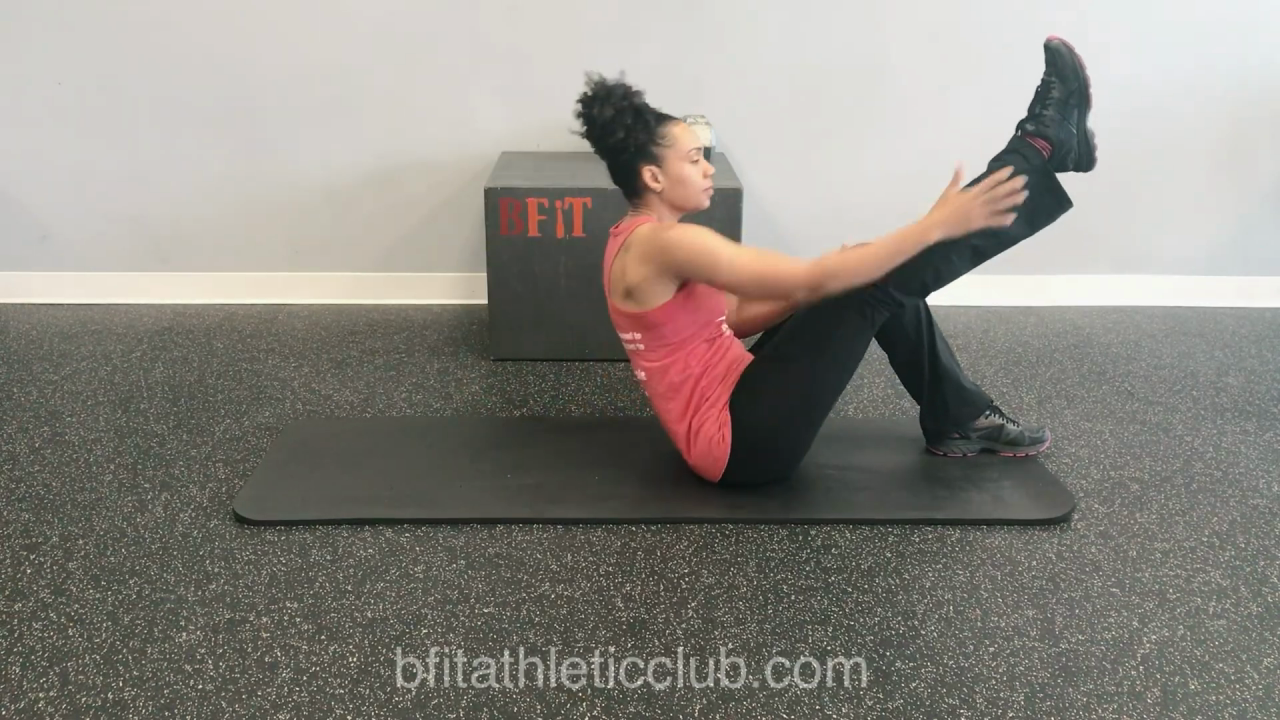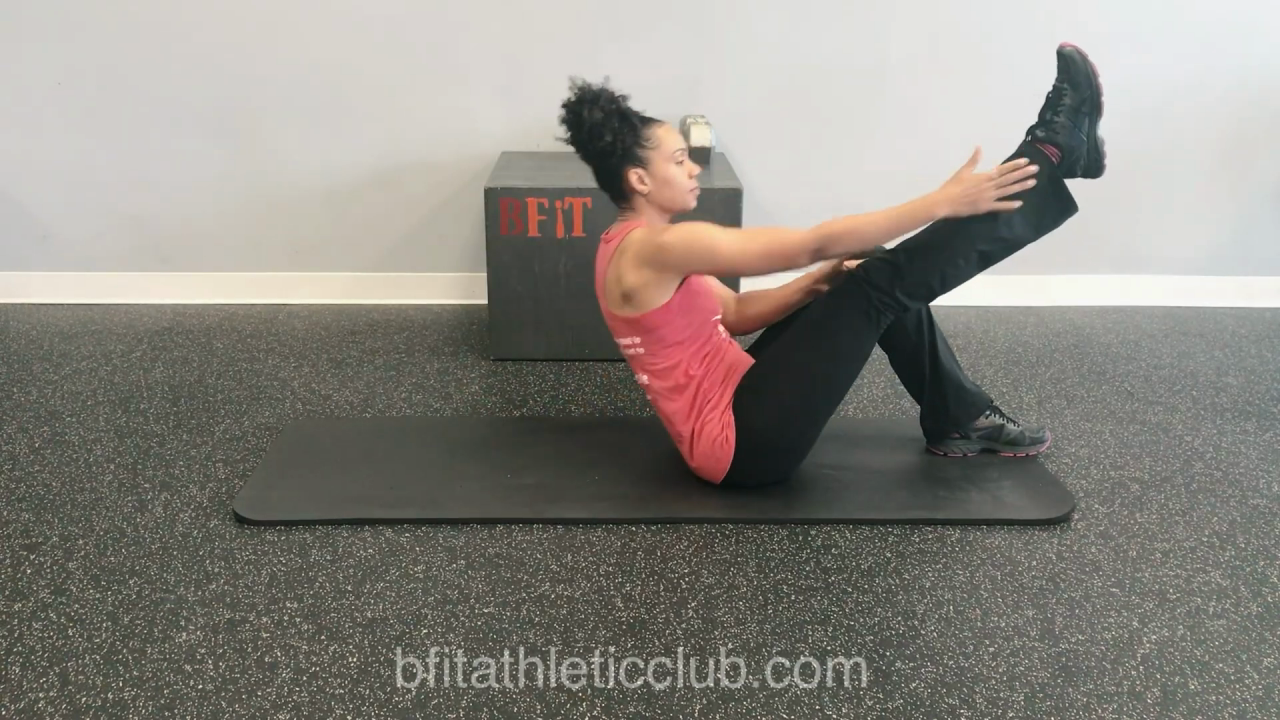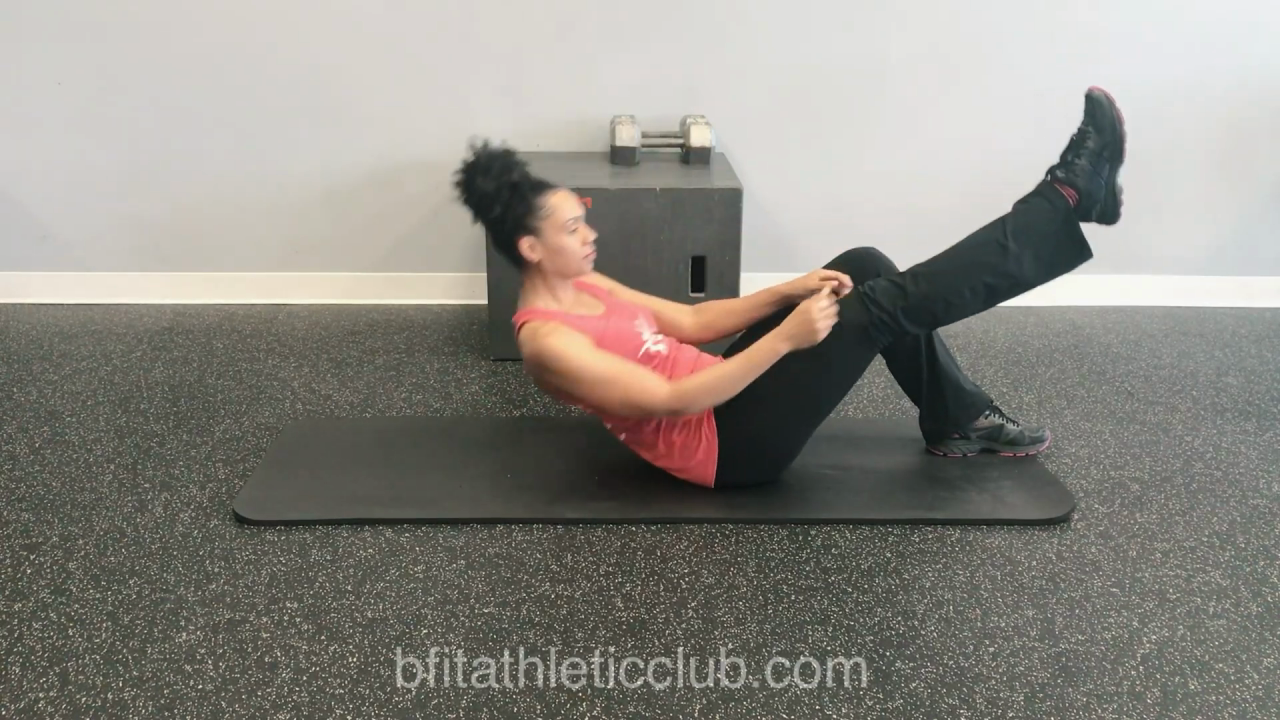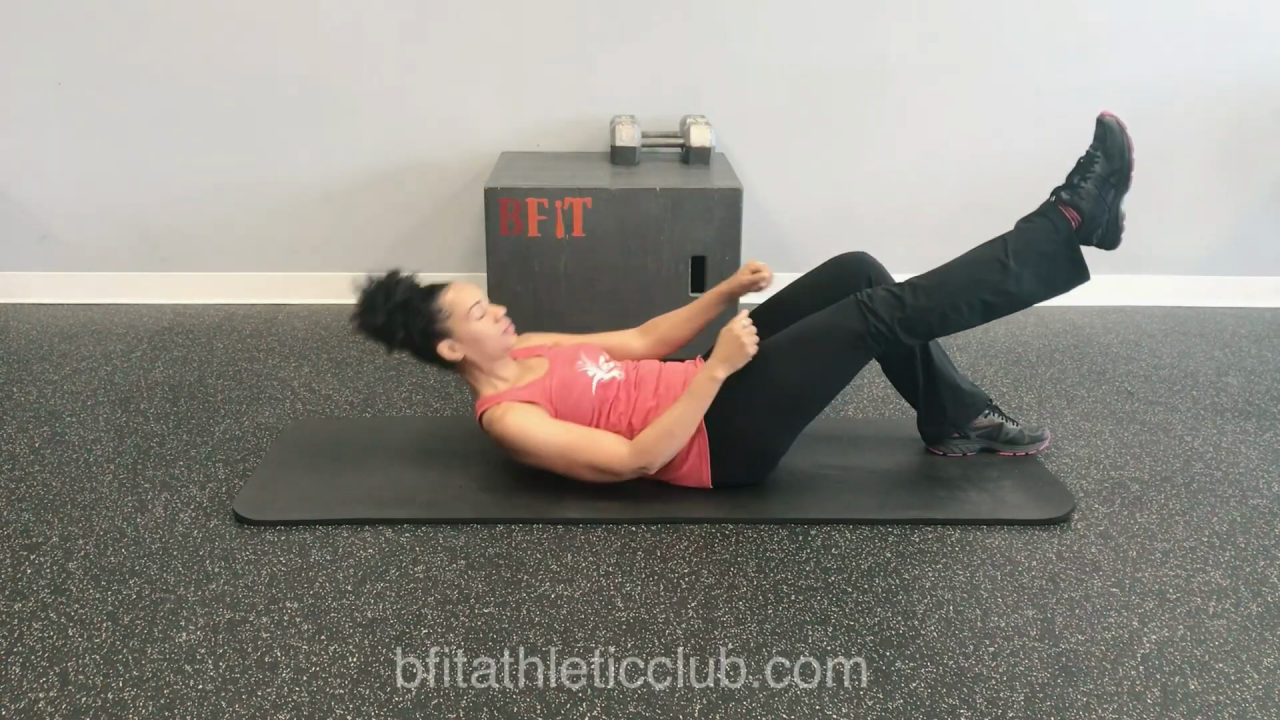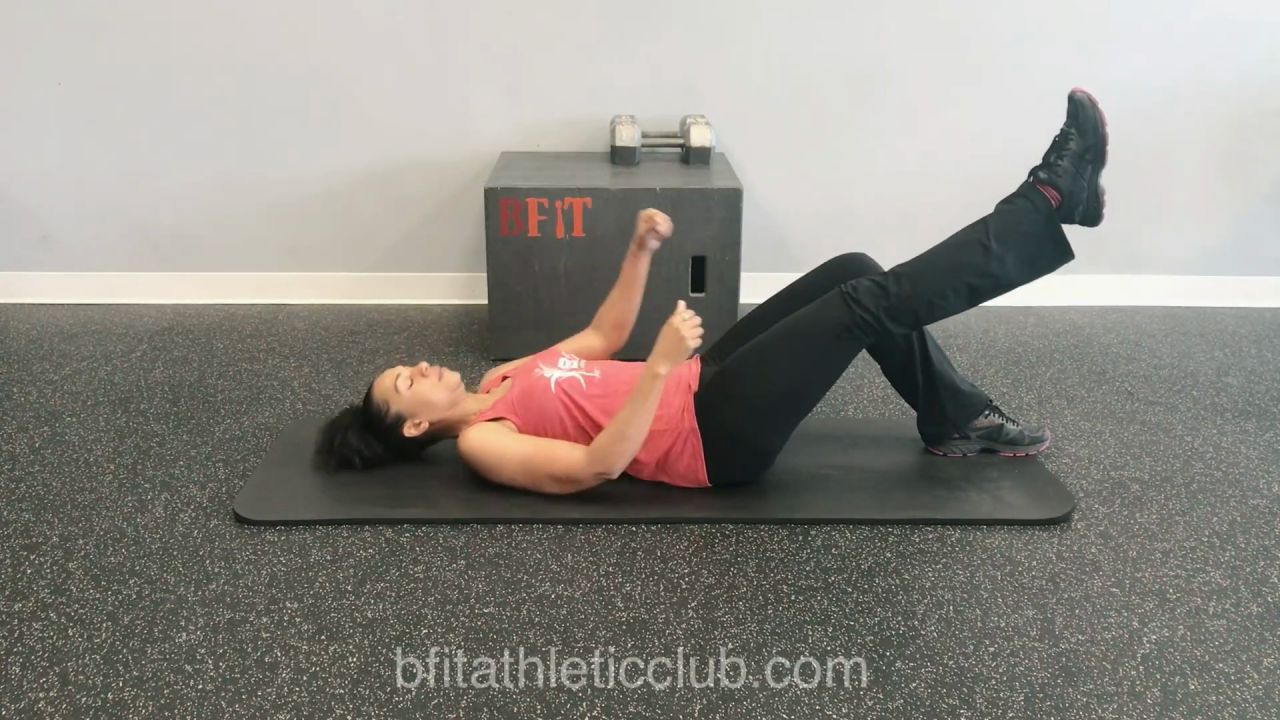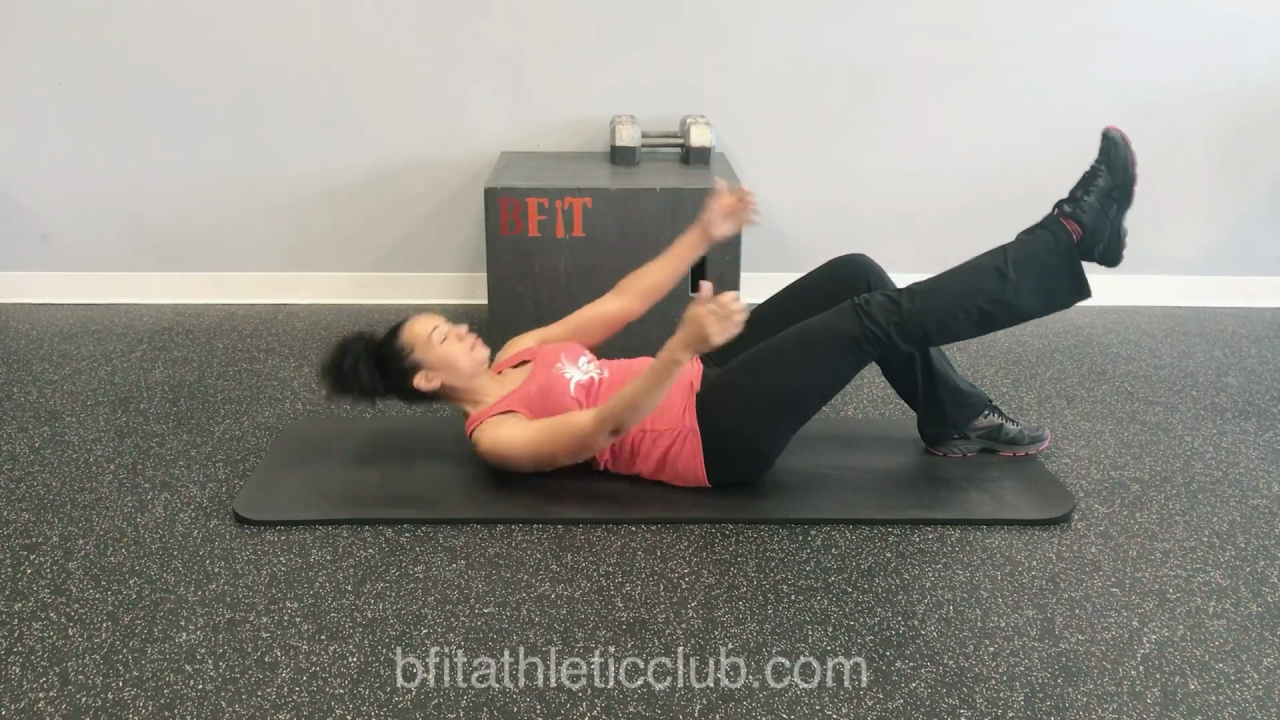
dt=0.3s
person 1, frame 1
left shoulder: (650, 235)
right shoulder: (665, 244)
left elbow: (734, 316)
right elbow: (813, 280)
left wrist: (823, 274)
right wrist: (938, 224)
left hip: (736, 410)
right hip: (742, 441)
left knee: (887, 275)
right knee: (880, 289)
left ankle: (959, 423)
right ankle: (1039, 148)
person 1, frame 2
left shoulder: (638, 239)
right shoulder: (658, 248)
left elbow: (732, 313)
right elbow: (819, 240)
left wrist: (821, 279)
right wrist: (943, 200)
left hip: (739, 399)
right hip: (746, 440)
left knee: (871, 275)
right knee: (884, 285)
left ankle: (959, 424)
right ankle: (1050, 156)
person 1, frame 3
left shoulder: (576, 285)
right shoulder: (548, 339)
left elbow: (689, 323)
right elbow: (672, 402)
left wrist: (789, 291)
right wrist: (786, 338)
left hip: (713, 403)
right hip: (725, 444)
left knee: (867, 272)
right knee: (892, 307)
left ankle: (961, 425)
right ankle: (1067, 197)
person 1, frame 4
left shoulder: (523, 353)
right shoulder: (509, 420)
left elbow: (644, 340)
right elbow: (636, 459)
left wrist: (726, 291)
right wrist: (719, 366)
left hip: (704, 395)
right hip: (720, 440)
left knee: (856, 272)
right knee: (881, 315)
left ankle: (957, 422)
right ankle: (1067, 223)
person 1, frame 5
left shoulder: (498, 383)
right shoulder: (479, 443)
left elbow: (601, 338)
right elbow: (599, 466)
left wrist: (640, 251)
right wrist: (663, 361)
left hip: (695, 392)
right hip: (711, 439)
left knee: (855, 272)
right knee: (869, 304)
left ankle: (956, 421)
right ankle: (1046, 201)
person 1, frame 6
left shoulder: (516, 355)
right shoulder: (492, 433)
left elbow: (620, 303)
right elbow: (604, 428)
left wrist: (700, 234)
right wrist: (682, 346)
left hip: (704, 391)
right hip: (715, 440)
left knee: (853, 274)
right knee: (878, 319)
left ankle: (956, 422)
right ankle: (1069, 236)
